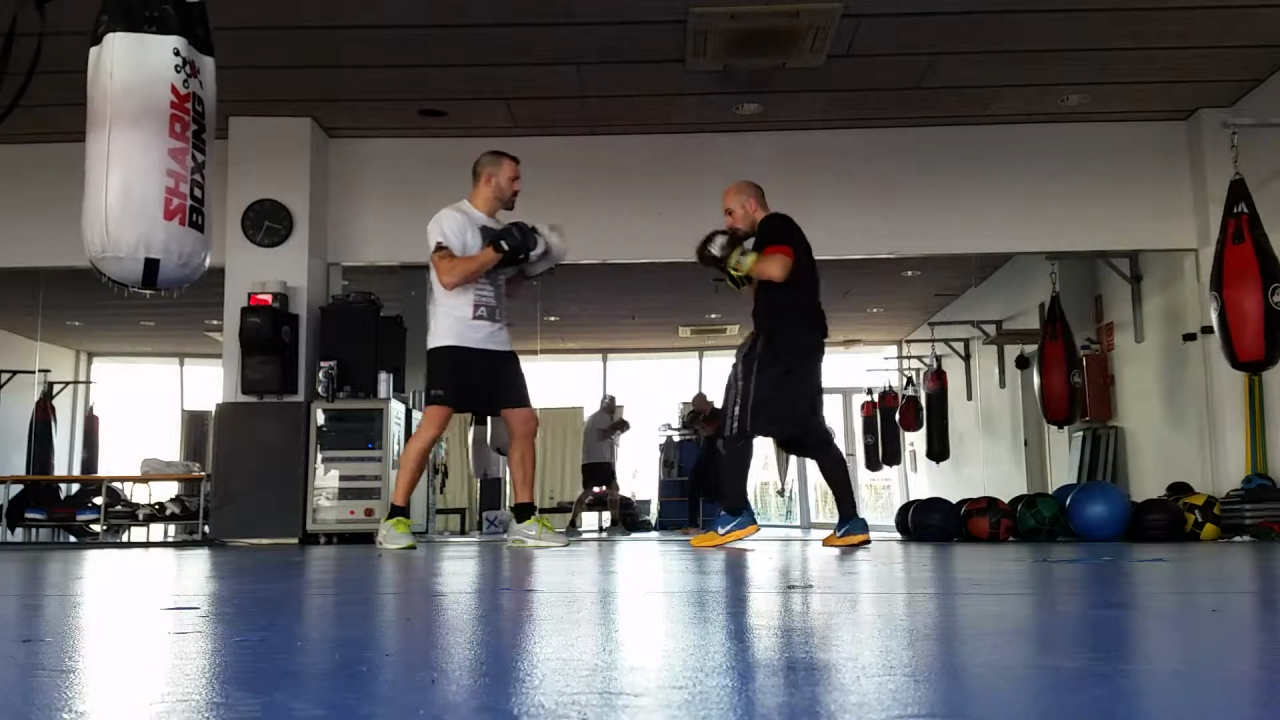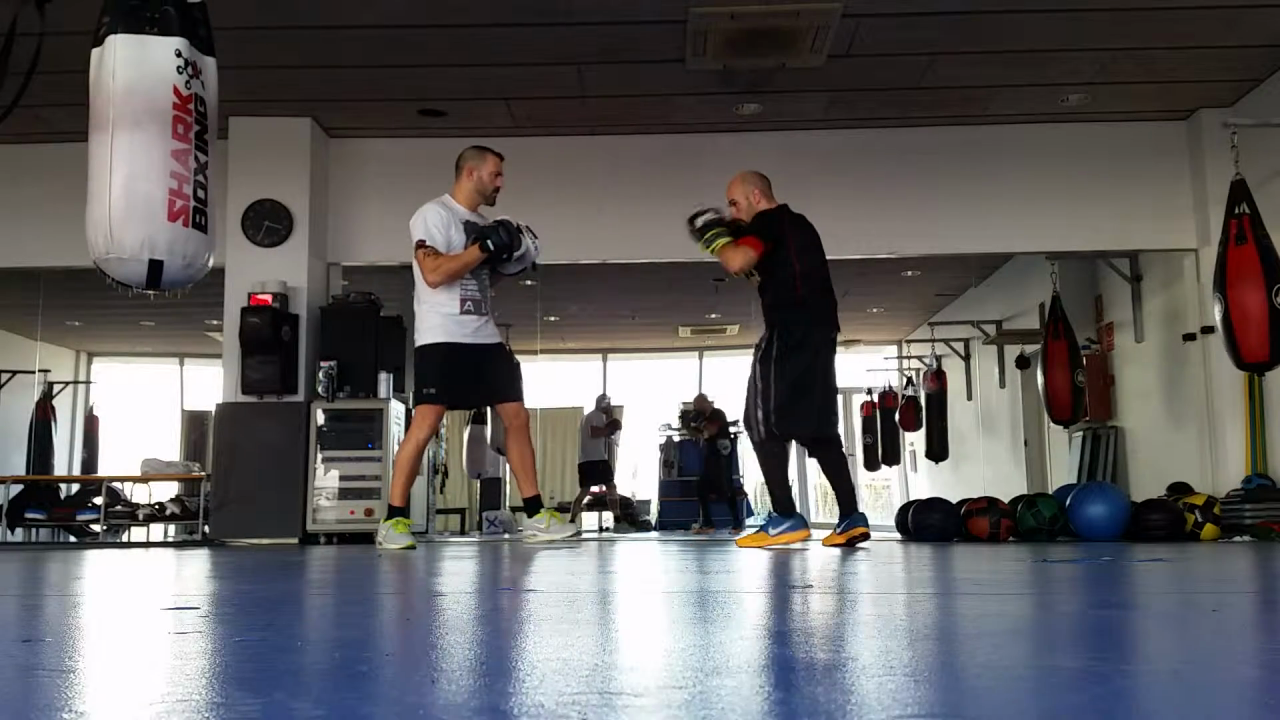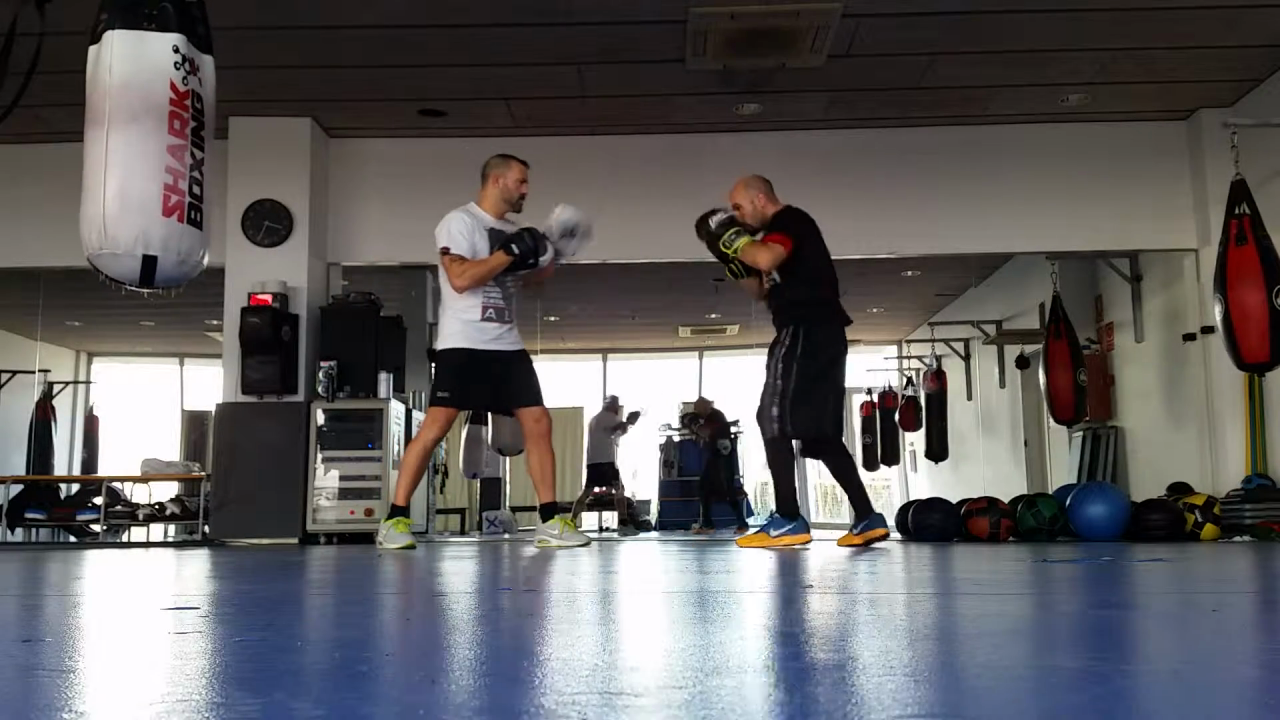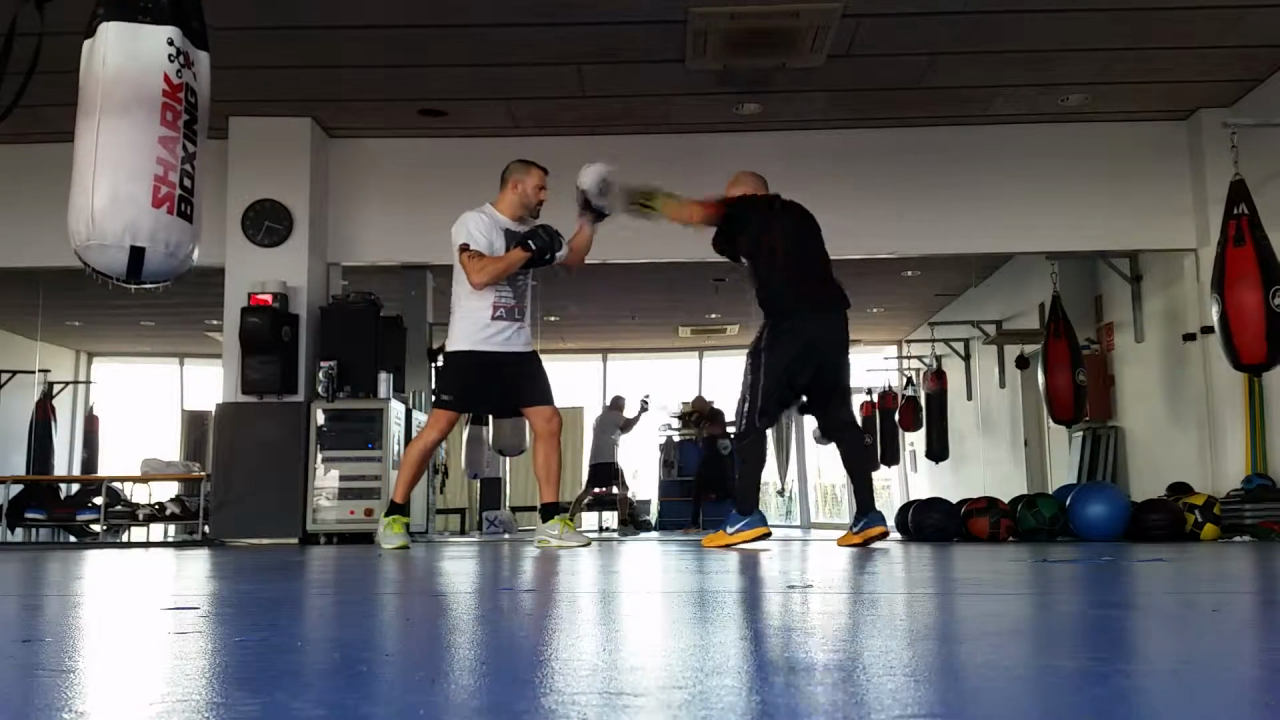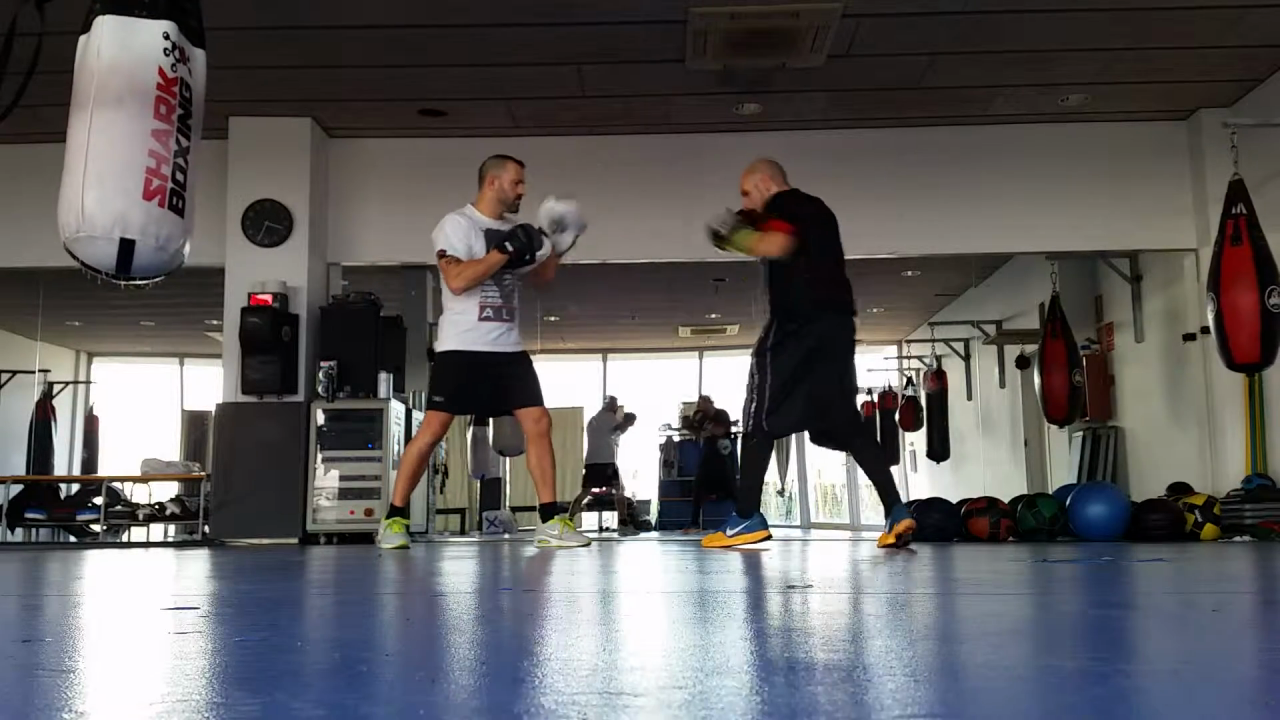
dt=0.3s
person 1, frame 1
left shoulder: (501, 229)
right shoulder: (451, 220)
right elbow: (450, 276)
left wrist: (527, 259)
right wrist: (498, 249)
left hip: (496, 346)
right hip: (454, 343)
left knee: (525, 424)
right knee: (433, 425)
left ankle: (523, 520)
right ankle: (395, 519)
person 1, frame 2
left shoulder: (482, 224)
right shoulder: (433, 214)
right elbow: (434, 274)
left wrist: (509, 260)
right wrist: (484, 247)
left hip: (485, 339)
right hip: (442, 339)
left knee: (517, 419)
right knee: (426, 424)
left ankle: (536, 515)
right ankle: (393, 520)
person 1, frame 3
left shoulder: (510, 231)
right shoulder: (459, 222)
left elbow: (535, 278)
right elbow: (460, 280)
left wrist: (551, 255)
right wrist: (509, 251)
left hip: (507, 346)
right hip: (462, 345)
left knee: (539, 423)
right knee: (436, 425)
left ankle: (550, 522)
right ankle: (395, 518)
person 1, frame 4
left shoulder: (527, 231)
right shoulder: (475, 221)
left elbow: (574, 258)
right elbow: (479, 276)
left wrist: (589, 217)
right wrist: (527, 248)
left hip: (517, 349)
right hip: (471, 347)
left knee: (548, 423)
right knee: (438, 427)
left ankle: (551, 522)
right ankle: (394, 515)
person 1, frame 5
left shoulder: (511, 230)
right shoulder: (456, 224)
left elbow: (541, 276)
right elbow: (458, 281)
left wrist: (556, 246)
right wrist: (505, 250)
left hip: (507, 349)
right hip: (461, 348)
left knee: (539, 424)
right knee: (432, 429)
left ankle: (550, 522)
right ankle: (394, 519)
person 2, frame 1
left shoulder: (775, 226)
right shoulder: (786, 233)
left elbow: (777, 271)
left wrist: (733, 254)
right wrist: (735, 271)
left hip: (777, 336)
right hip: (808, 337)
left knee: (738, 419)
right knee: (809, 429)
left ankle: (735, 514)
right ankle: (851, 521)
person 2, frame 2
left shoulder: (768, 221)
right shoulder: (796, 224)
left elbow: (737, 263)
left wrist: (712, 235)
right wrist: (728, 240)
left hip: (790, 333)
right hip: (818, 334)
left knee: (763, 420)
right knee: (818, 426)
left ankle: (786, 518)
right ankle: (850, 517)
person 2, frame 3
left shoulder: (788, 219)
right shoulder: (790, 226)
left elbow: (764, 257)
right elbow: (759, 289)
left wrist: (729, 235)
right wrist: (731, 256)
left hip: (805, 332)
right hip: (823, 334)
left knee: (775, 420)
right knee: (822, 431)
left ankle: (788, 520)
right ankle: (867, 518)
person 2, frame 4
left shoulder: (750, 210)
right shoulder: (799, 215)
left elbow: (692, 212)
left wrist: (650, 199)
right wrist: (745, 252)
left hip: (790, 324)
right hip: (831, 321)
left knee: (754, 417)
right knee: (839, 418)
left ankle: (747, 515)
right ankle: (867, 515)
person 2, frame 5
left shoulder: (782, 204)
right shoulder: (817, 210)
left elbow: (775, 248)
left wrist: (737, 234)
right wrist: (755, 235)
left hip: (796, 324)
right hip: (836, 322)
left knee: (760, 417)
right knee: (845, 423)
left ankle: (747, 518)
right ankle: (897, 512)
